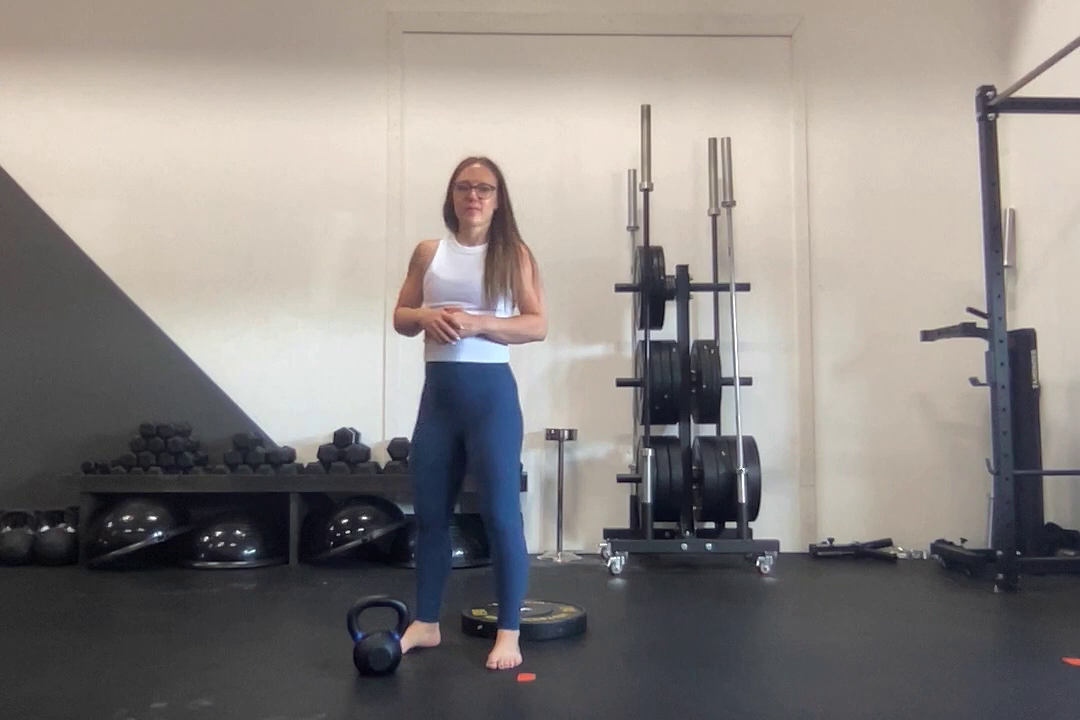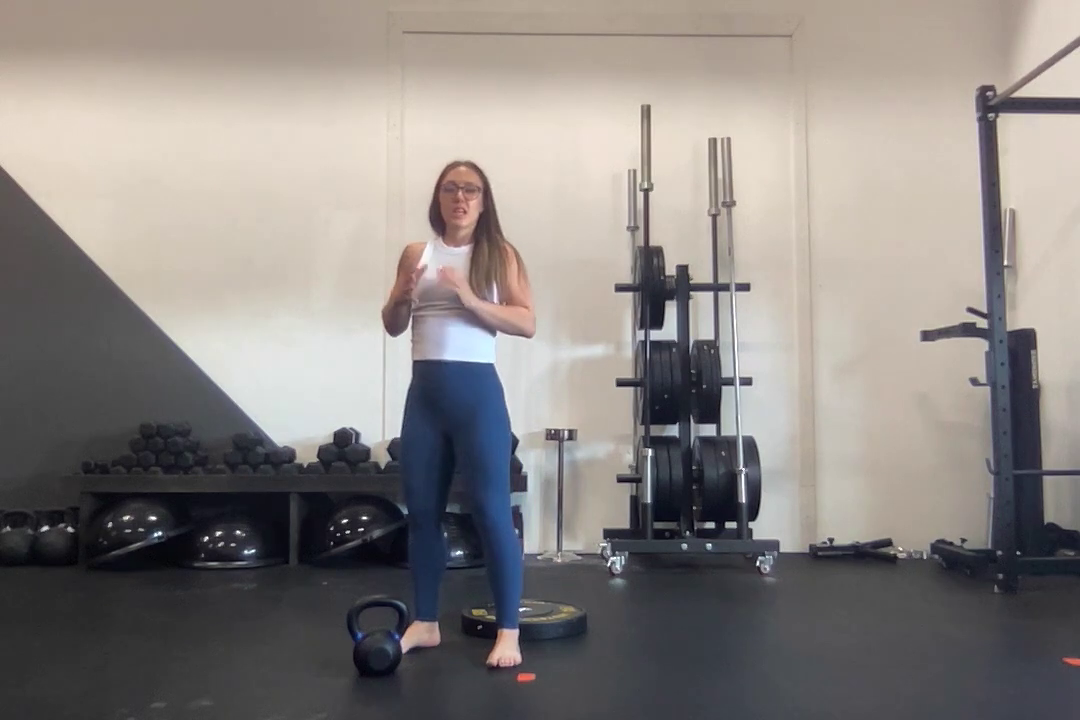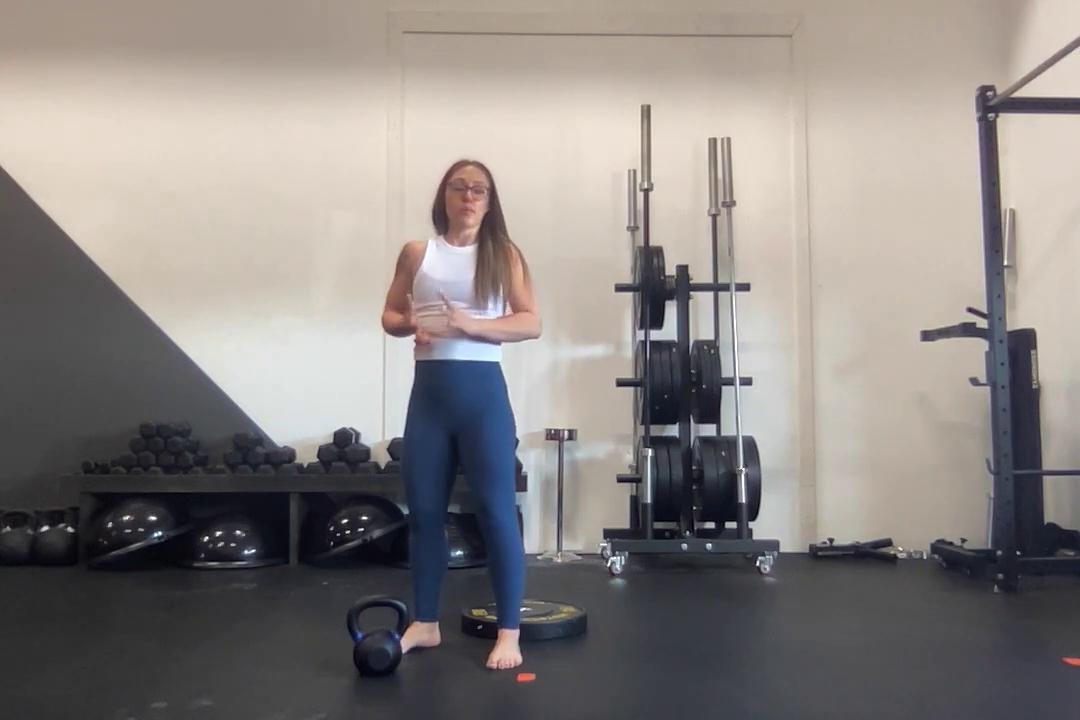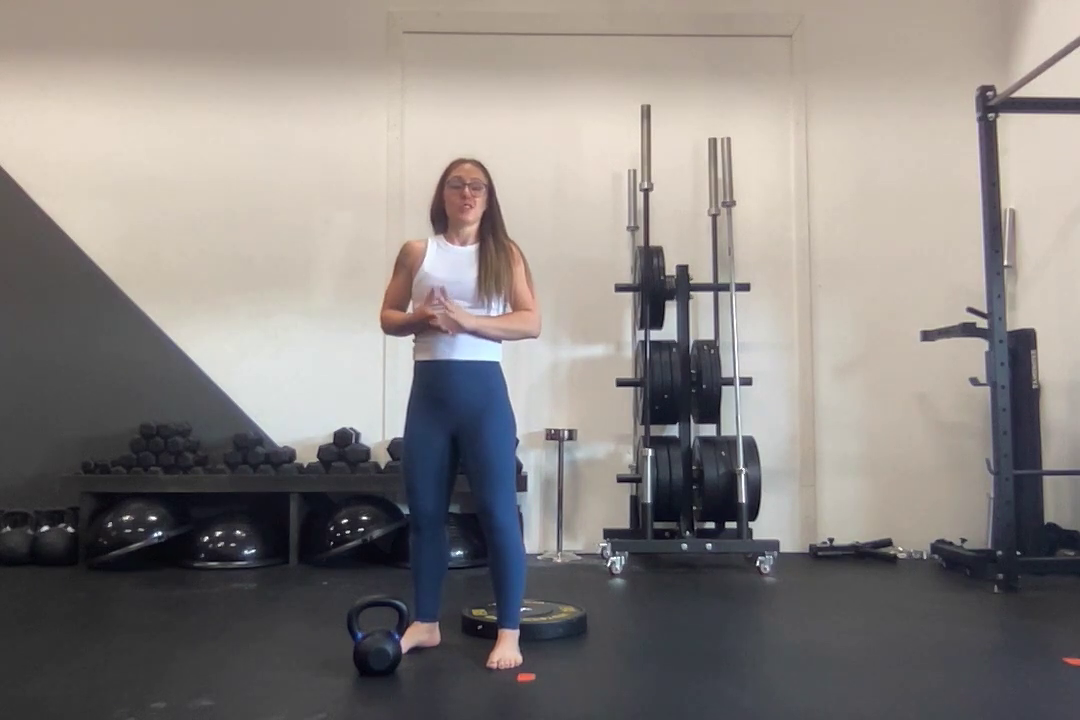
dt=0.5s
person 1, frame 1
left shoulder: (514, 254)
right shoulder: (428, 252)
left elbow: (538, 325)
right elbow: (400, 316)
left wrist: (480, 323)
right wrist: (426, 316)
left hip: (490, 391)
right hip: (438, 391)
left knee: (500, 512)
right knee: (429, 511)
left ankle: (508, 632)
right ankle: (426, 622)
person 1, frame 2
left shoulder: (500, 254)
right shoulder: (415, 254)
left elbow: (527, 322)
right elbow: (391, 325)
left wrist: (469, 299)
right wrist: (402, 294)
left hip: (476, 390)
right hip: (423, 391)
left knee: (491, 511)
right knee: (421, 511)
left ankle: (508, 631)
right ankle: (425, 623)
person 1, frame 3
left shoulder: (504, 255)
right shoulder: (416, 252)
left elbow: (531, 323)
right elbow: (389, 315)
left wrist: (469, 325)
right wrist: (408, 323)
left hip: (482, 390)
right hip: (429, 390)
left knee: (496, 512)
right knee: (424, 511)
left ankle: (509, 633)
right ankle: (425, 623)
person 1, frame 4
left shoulder: (505, 254)
right shoulder: (416, 252)
left elbow: (531, 322)
right elbow: (388, 318)
left wrist: (468, 321)
right wrist: (421, 318)
left hip: (482, 391)
right hip: (428, 391)
left knee: (497, 512)
right knee: (424, 511)
left ankle: (509, 632)
right ankle: (425, 623)
